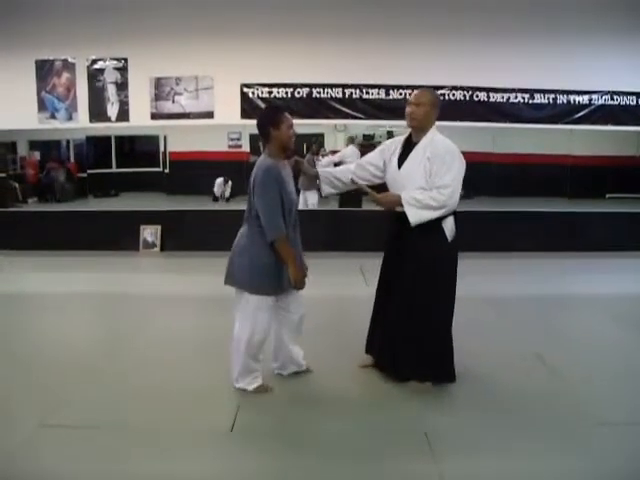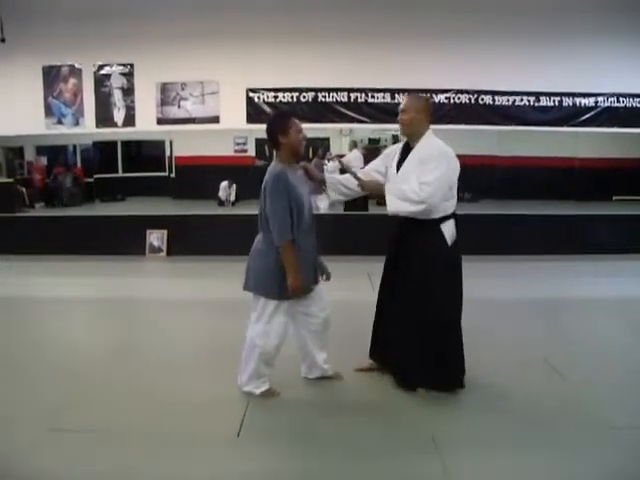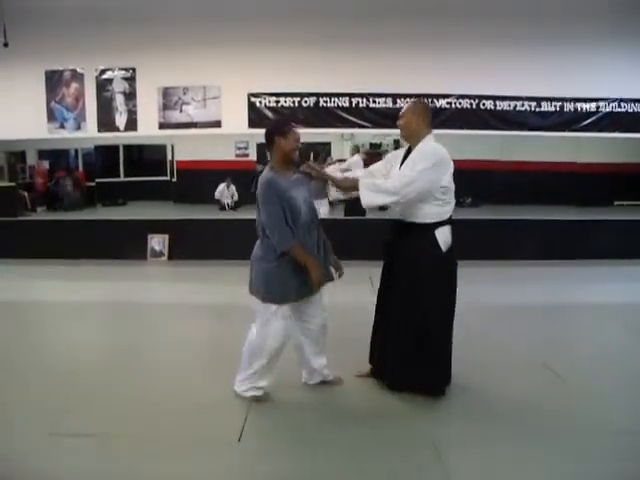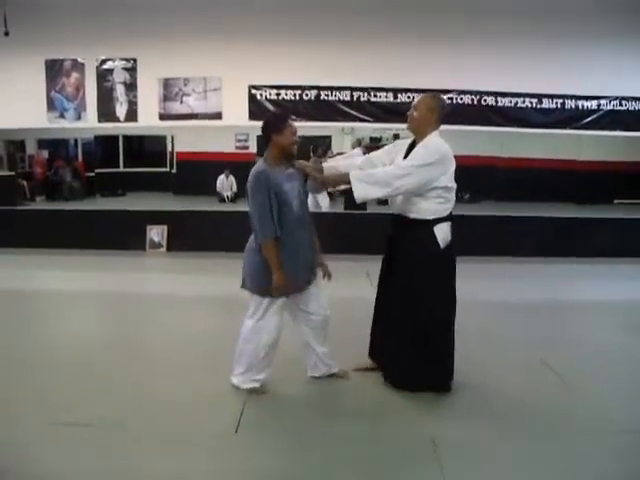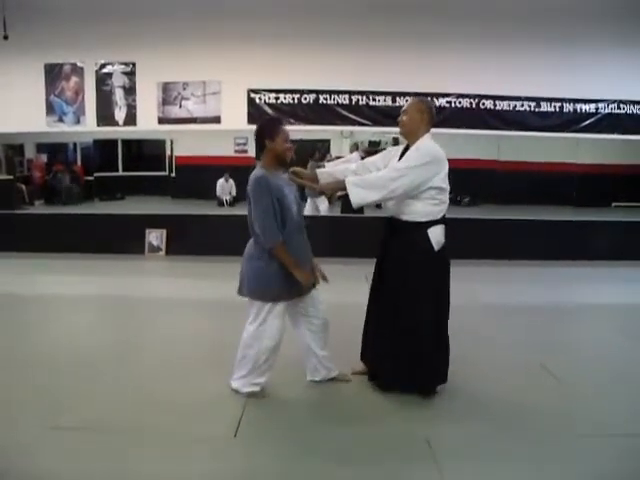
dt=0.5s
person 1, frame 1
left shoulder: (444, 150)
right shoulder: (393, 146)
left elbow: (445, 197)
right elbow: (359, 170)
left wrist: (399, 199)
right wrist: (318, 174)
left hip: (433, 235)
right hip: (403, 229)
left knee: (428, 303)
right knee: (392, 294)
left ankle: (431, 367)
right ankle: (386, 354)
person 1, frame 2
left shoulder: (440, 153)
right shoulder: (395, 153)
left elbow: (426, 196)
right elbow: (363, 178)
left wrist: (384, 189)
right wrist: (322, 180)
left hip: (433, 239)
right hip: (406, 234)
left knee: (434, 309)
right knee: (395, 297)
left ankle: (439, 373)
right ankle: (387, 357)
person 1, frame 3
left shoulder: (435, 155)
right shoulder: (401, 156)
left elbow: (401, 188)
right elbow: (372, 174)
left wrist: (356, 184)
right wrist: (329, 177)
left hip: (429, 243)
right hip: (405, 237)
left knee: (428, 313)
right knee: (393, 303)
left ankle: (430, 377)
right ankle: (387, 364)
person 1, frame 4
left shoulder: (437, 153)
right shoulder: (404, 147)
left elbow: (393, 178)
right elbow: (368, 162)
left wrist: (344, 178)
right wrist: (322, 169)
left hip: (428, 238)
right hip: (405, 232)
left knee: (428, 309)
right knee: (394, 297)
left ankle: (431, 375)
right ankle: (388, 358)
person 1, frame 5
left shoulder: (430, 154)
right shoulder: (398, 153)
left elbow: (388, 181)
right elbow: (363, 168)
left wrist: (340, 185)
right wrist: (315, 176)
left hip: (423, 241)
right hip: (399, 235)
left knee: (421, 310)
right knee: (388, 301)
left ankle: (423, 375)
right ankle: (382, 362)
person 2, frame 1
left shoulder: (282, 166)
right shoulder: (267, 170)
right elbow: (272, 226)
left wrist: (295, 260)
right wrist: (292, 264)
left hip: (279, 256)
right hip: (260, 258)
left knee: (291, 313)
right knee: (254, 322)
left ankle: (288, 362)
right ankle: (246, 378)
person 2, frame 2
left shoulder: (297, 172)
right shoulder: (278, 177)
right elbow: (280, 232)
left wrist: (314, 261)
right wrist: (292, 272)
left hip: (300, 260)
right hip: (276, 264)
left knee: (316, 315)
right knee: (269, 326)
left ankle: (317, 368)
right ankle: (253, 381)
person 2, frame 3
left shoulder: (299, 178)
right shoulder: (269, 183)
left elbow: (312, 222)
right elbow: (280, 236)
left wrist: (327, 255)
right wrist: (312, 266)
left hip: (306, 264)
right hip: (277, 269)
left knee: (313, 322)
right knee: (271, 331)
left ankle: (315, 372)
right ankle: (250, 384)
person 2, frame 4
left shoulder: (294, 172)
right shoulder: (261, 176)
right elbow: (264, 231)
left wrist: (318, 255)
right wrist: (276, 270)
left hip: (301, 261)
right hip: (272, 263)
left knee: (316, 314)
right knee: (264, 324)
left ankle: (321, 366)
right ankle: (247, 377)
person 2, frame 5
left shoulder: (285, 177)
right shoulder: (260, 181)
right elbow: (269, 236)
left wrist: (309, 261)
right wrist: (296, 269)
left hip: (294, 266)
right hip: (270, 269)
left knee: (314, 319)
right knee: (265, 329)
left ankle: (321, 370)
right ankle: (246, 381)
